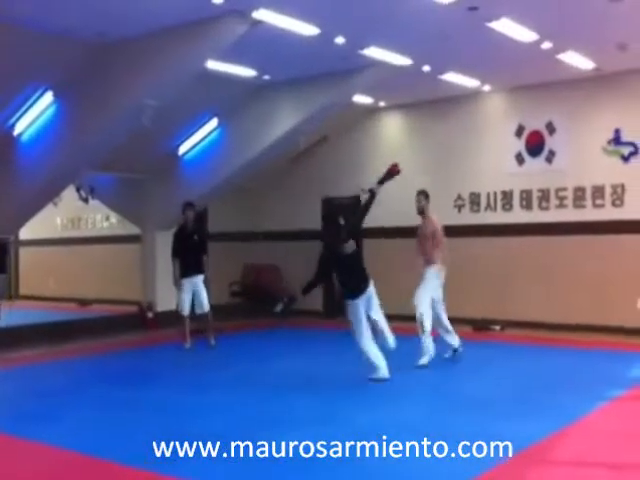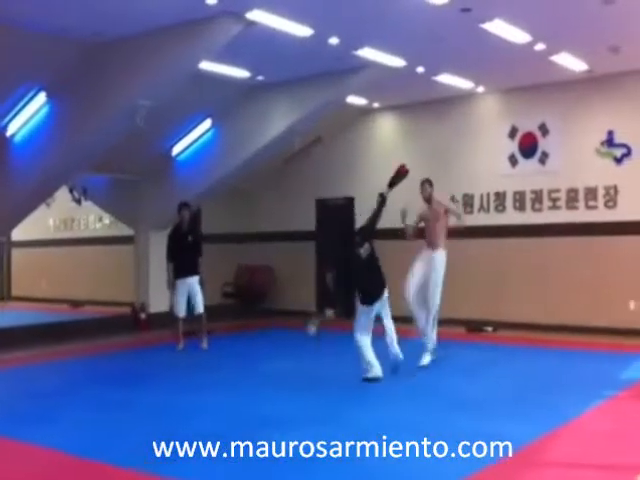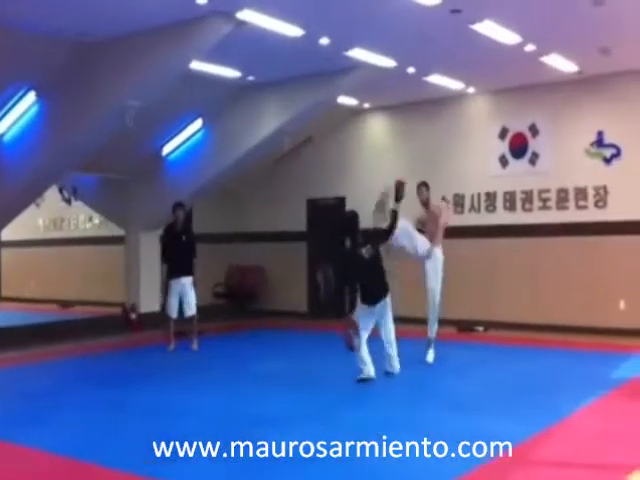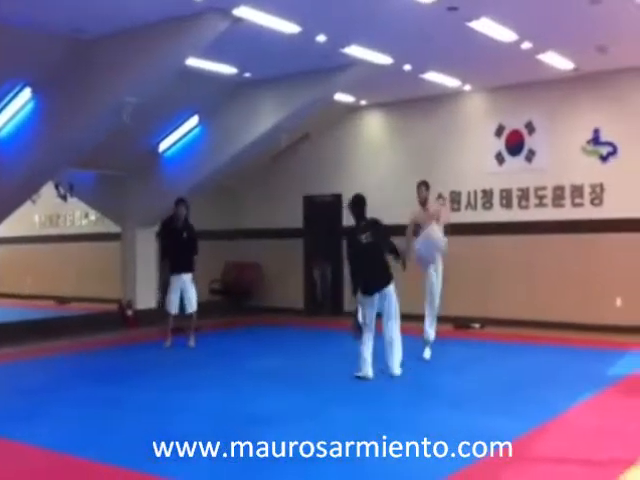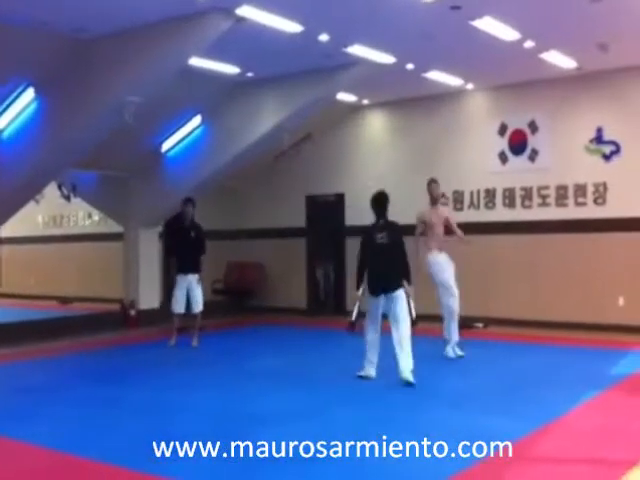
dt=0.2s
person 1, frame 1
left shoulder: (330, 247)
right shoulder: (352, 231)
left elbow: (319, 277)
right elbow: (362, 212)
left wrist: (300, 293)
right wrist: (373, 193)
left hip: (353, 294)
right hip: (366, 285)
left knee: (362, 333)
right knee: (375, 313)
left ankle: (381, 369)
right ankle: (389, 338)
person 1, frame 2
right shoulder: (363, 235)
right elbow: (374, 217)
right wrist: (383, 198)
left hip: (367, 299)
right hip: (382, 290)
left knee: (361, 335)
right knee: (386, 319)
left ankle: (373, 370)
right ankle: (396, 353)
person 1, frame 3
left shoulder: (350, 255)
right shoulder: (371, 236)
left elbow: (351, 283)
right elbow: (389, 231)
left wrist: (352, 313)
right wrist: (395, 209)
left hip: (369, 299)
right hip: (383, 294)
left knee: (360, 335)
right knee: (388, 330)
left ankle: (367, 371)
right ankle: (393, 366)
person 1, frame 4
left shoulder: (352, 236)
right shoulder: (376, 225)
left elbow: (353, 266)
right elbow: (389, 246)
left wrist: (356, 290)
right wrist: (400, 256)
left hip: (368, 288)
right hip: (386, 283)
left knee: (367, 330)
right knee: (391, 326)
left ankle: (366, 370)
right ankle: (395, 368)
person 1, frame 5
left shoulder: (369, 233)
right shoulder: (394, 228)
left elbow: (363, 262)
right elbow: (402, 257)
left wrist: (359, 287)
right wrist: (408, 282)
left hip: (376, 288)
right hip: (396, 287)
left knee: (372, 330)
right knee: (402, 329)
left ankle: (369, 369)
right ankle: (406, 373)
person 2, frame 1
left shoulder: (432, 223)
right shoulder: (421, 225)
left elbow: (441, 245)
left wrist: (440, 265)
left hip: (436, 270)
right hip: (428, 270)
left knee: (420, 302)
right knee: (437, 311)
left ankle: (428, 350)
right ankle: (455, 344)
person 2, frame 2
left shoulder: (443, 206)
right shoulder: (423, 214)
left elbow: (459, 216)
right elbow: (409, 234)
right wrist: (404, 221)
left hip: (438, 256)
right hip: (425, 254)
left knee: (432, 301)
right knee: (411, 293)
left ankle: (429, 349)
right ankle: (427, 333)
person 2, frame 3
left shoulder: (440, 208)
right shoulder: (420, 218)
left elbow: (443, 223)
right elbow: (412, 233)
left hip: (435, 253)
right hip: (422, 249)
left knee: (434, 299)
right knee: (403, 228)
left ankle: (431, 343)
person 2, frame 4
left shoulder: (438, 210)
right shoulder: (415, 217)
left elbow: (440, 225)
right elbow: (408, 238)
right wrist: (406, 250)
left hip: (435, 256)
right hip: (422, 250)
left knee: (433, 299)
left ankle: (428, 342)
person 2, frame 5
left shoulder: (445, 211)
right shoulder: (424, 213)
left elbow: (454, 229)
right elbow: (418, 237)
left wrist: (460, 235)
right wrist: (418, 260)
left hip: (443, 257)
right hip: (432, 257)
left knee: (452, 297)
right knee: (450, 296)
left ankle: (450, 342)
right ankle: (451, 342)
person 3, frame 1
left shoulder: (200, 232)
right shoulder: (178, 234)
left elbow: (204, 255)
right elbow: (175, 257)
left wrist: (205, 273)
right wrist: (176, 277)
left hip: (198, 276)
right hip: (185, 277)
left knee: (205, 307)
right knee: (185, 310)
left ankle: (211, 335)
right ankle: (187, 339)
person 3, frame 2
left shoulder: (195, 232)
right shoulder: (173, 234)
left elbow: (199, 256)
right elbow: (170, 259)
left wrist: (199, 274)
right wrist: (170, 279)
left hip: (193, 277)
right hip: (179, 278)
left knee: (200, 309)
right knee: (179, 312)
left ankle: (204, 338)
right ankle: (180, 341)
person 3, frame 3
left shoulder: (188, 232)
right shoulder: (168, 234)
left elbow: (193, 256)
right elbow: (165, 260)
left wrist: (193, 275)
right wrist: (165, 279)
left hip: (187, 277)
right hip: (173, 278)
left knee: (191, 311)
right knee: (171, 312)
left ankle: (194, 340)
right ankle: (171, 341)
person 3, frame 4
left shoulder: (190, 229)
right shoulder: (168, 229)
left elbow: (194, 253)
right elbow: (166, 254)
left wrist: (193, 271)
right wrist: (168, 272)
left hip: (187, 274)
right hip: (174, 274)
left knee: (192, 307)
right knee: (171, 308)
left ankle: (192, 337)
right ankle: (169, 338)
person 3, frame 5
left shoulder: (197, 229)
right shoulder: (176, 229)
left elbow: (202, 253)
right elbow: (173, 253)
left wrist: (200, 272)
right wrist: (176, 270)
left hip: (194, 273)
right hip: (181, 274)
left knee: (197, 307)
right knee: (176, 307)
left ankle: (195, 337)
right ankle: (174, 336)
